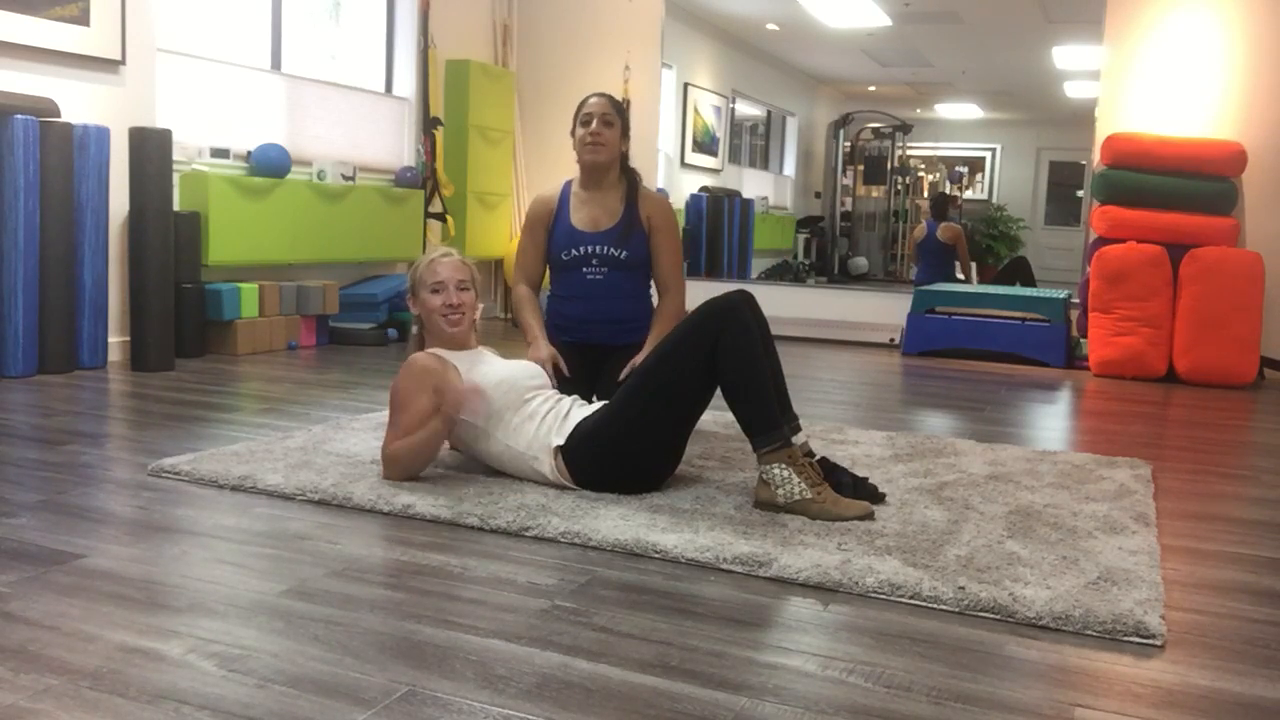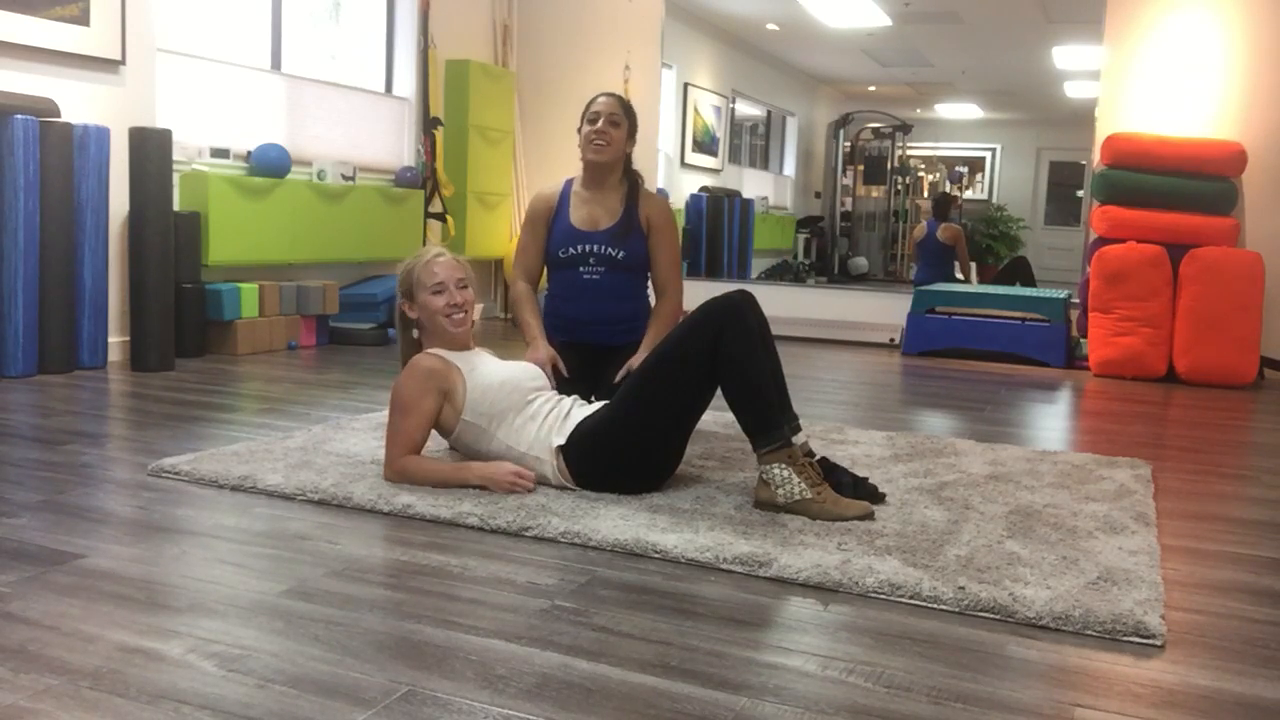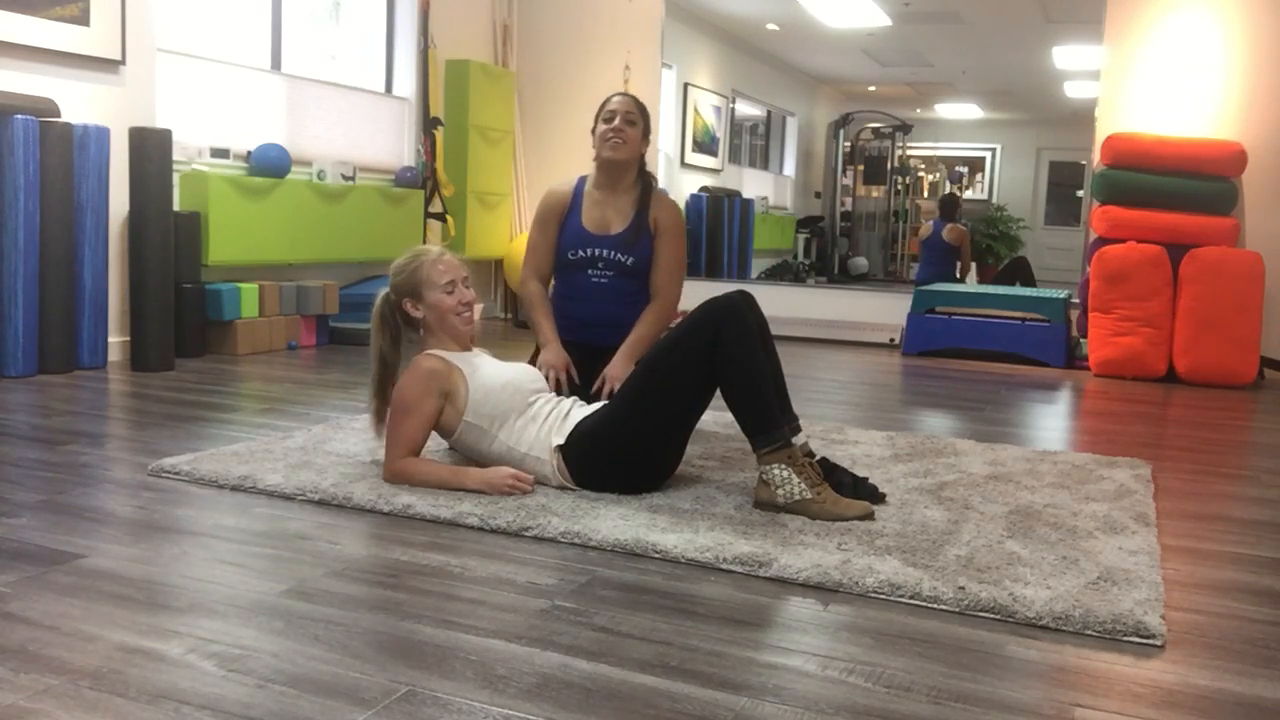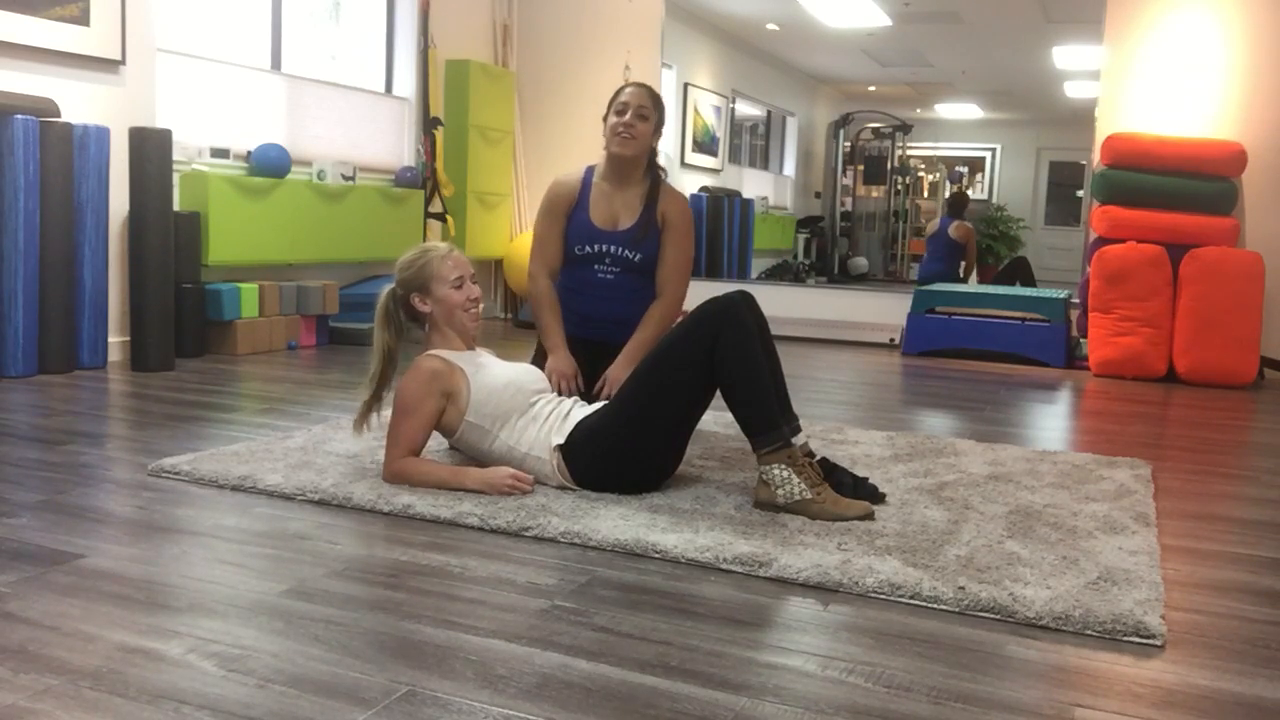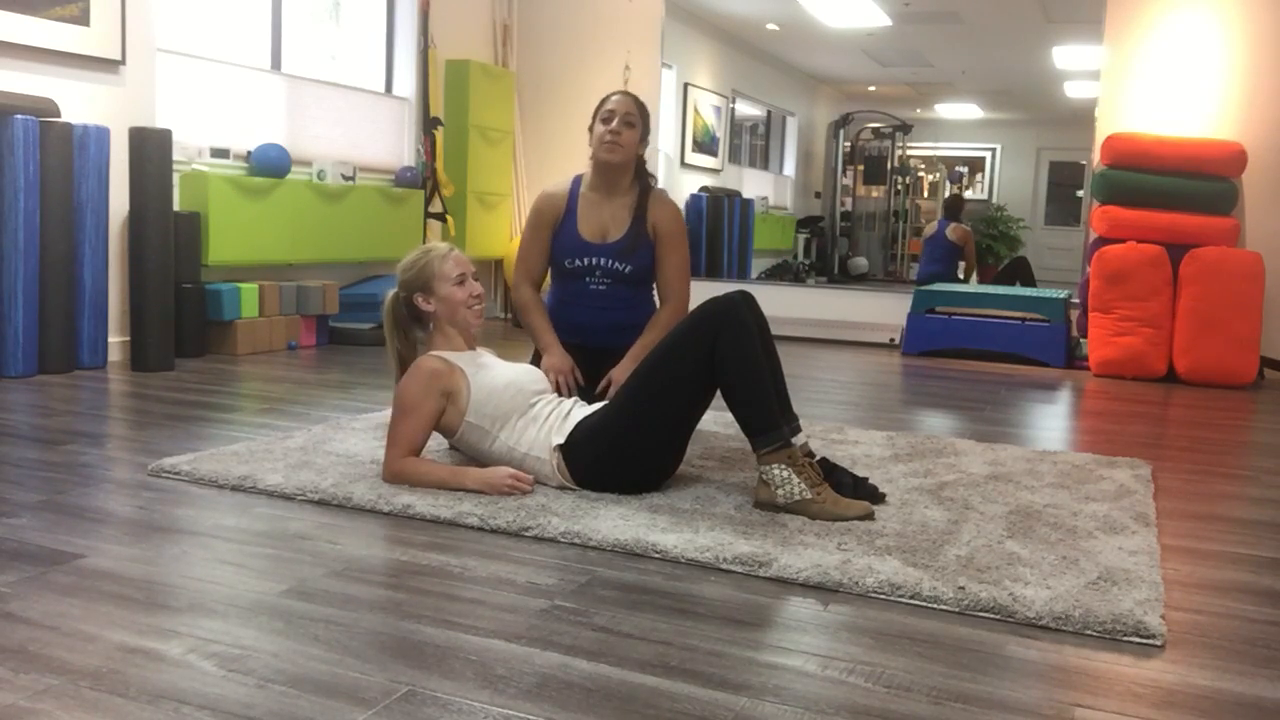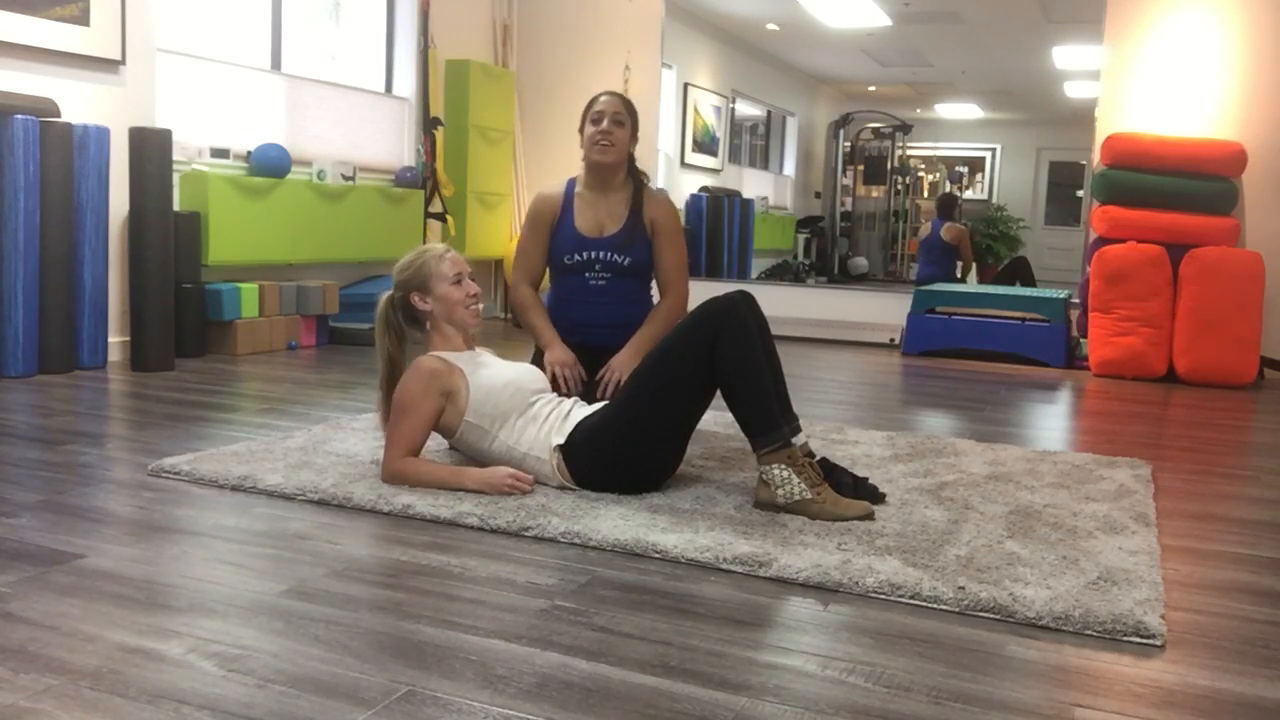
dt=0.3s
person 1, frame 1
left shoulder: (483, 356)
right shoulder: (425, 370)
right elbow: (394, 464)
right wrist: (446, 421)
left hip: (603, 440)
right hip: (591, 457)
left knee: (737, 307)
right knee: (724, 318)
left ankle: (794, 459)
right ankle: (784, 477)
person 1, frame 2
left shoulder: (480, 357)
right shoulder: (426, 372)
right elbow: (398, 465)
right wrist: (477, 471)
left hip: (602, 438)
right hip: (591, 457)
left knee: (736, 307)
right knee: (724, 319)
left ankle: (792, 460)
right ankle: (783, 477)
person 1, frame 3
left shoulder: (474, 359)
right shoulder: (427, 373)
right elbow: (397, 465)
right wrist: (477, 477)
left hip: (601, 438)
right hip: (592, 457)
left knee: (736, 309)
right knee: (723, 318)
left ankle: (792, 462)
right ankle: (783, 476)
person 1, frame 4
left shoulder: (477, 358)
right shoulder: (431, 373)
right elbow: (396, 466)
right wrist: (476, 477)
left hip: (600, 437)
right hip: (592, 458)
left knee: (735, 307)
right knee: (722, 318)
left ankle: (791, 461)
right ankle: (782, 476)
person 1, frame 5
left shoulder: (480, 359)
right shoulder: (431, 373)
right elbow: (397, 466)
right wrist: (478, 477)
left hip: (604, 439)
right hip: (593, 457)
left knee: (736, 308)
right knee: (723, 319)
left ankle: (793, 460)
right ankle: (783, 478)
person 1, frame 6
left shoulder: (478, 358)
right shoulder: (430, 373)
right elbow: (396, 466)
right wrist: (477, 477)
left hip: (602, 437)
right hip: (592, 457)
left knee: (737, 308)
right knee: (724, 317)
left ankle: (791, 461)
right ankle: (783, 477)
person 2, frame 1
left shoulder: (652, 208)
right shoulder: (546, 206)
left elbow: (672, 293)
right elbow: (524, 285)
left wrist: (651, 352)
right wrist: (538, 341)
left hip: (629, 349)
right hip: (564, 346)
person 2, frame 2
left shoulder: (652, 209)
right shoulder: (547, 203)
left elbow: (669, 294)
right elbow: (522, 282)
left wrist: (647, 353)
right wrist: (537, 342)
left hip: (625, 350)
right hip: (562, 346)
person 2, frame 3
left shoulder: (663, 212)
right shoulder: (559, 200)
left elbow: (664, 298)
right elbow: (532, 279)
left wrist: (625, 358)
right wrist: (550, 345)
left hip: (630, 351)
right hip: (566, 346)
person 2, frame 4
left shoulder: (672, 206)
right shoulder: (565, 191)
left elbow: (670, 297)
right elbow: (540, 276)
left wrist: (626, 362)
right wrist: (557, 351)
left hip: (634, 348)
right hip: (568, 341)
person 2, frame 5
left shoulder: (662, 213)
right shoulder: (553, 203)
left elbow: (674, 303)
right elbow: (524, 286)
left wrist: (632, 363)
right wrist: (551, 350)
left hip: (630, 352)
right hip: (564, 348)
person 2, frame 6
left shoulder: (657, 209)
right shoulder: (549, 204)
left elbow: (675, 297)
right elbow: (522, 286)
left wrist: (633, 353)
right wrist: (552, 345)
left hip: (630, 351)
right hip: (564, 348)
